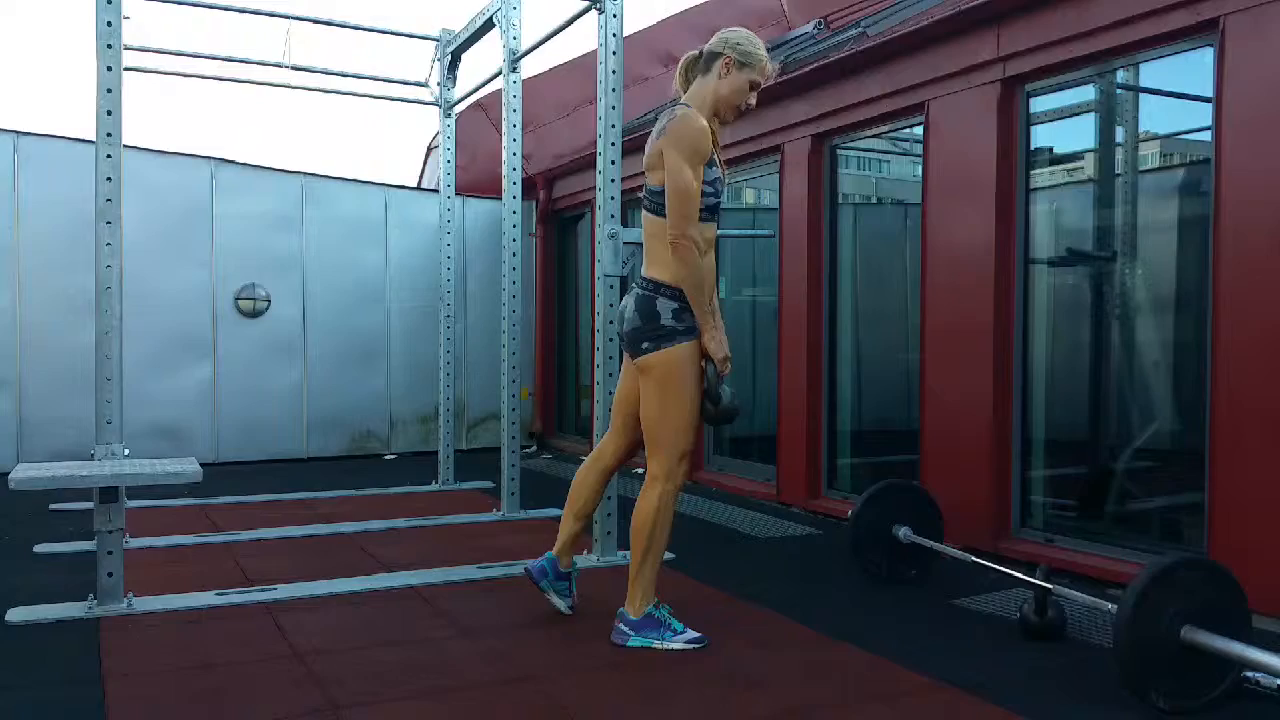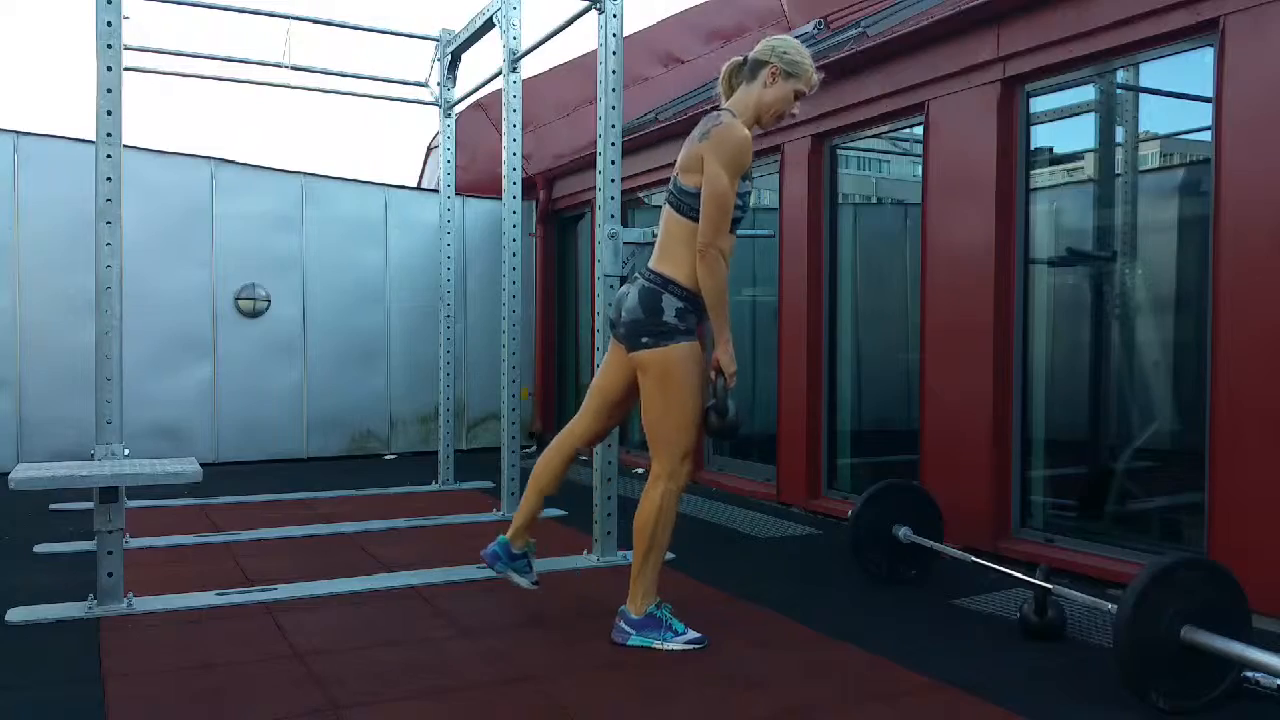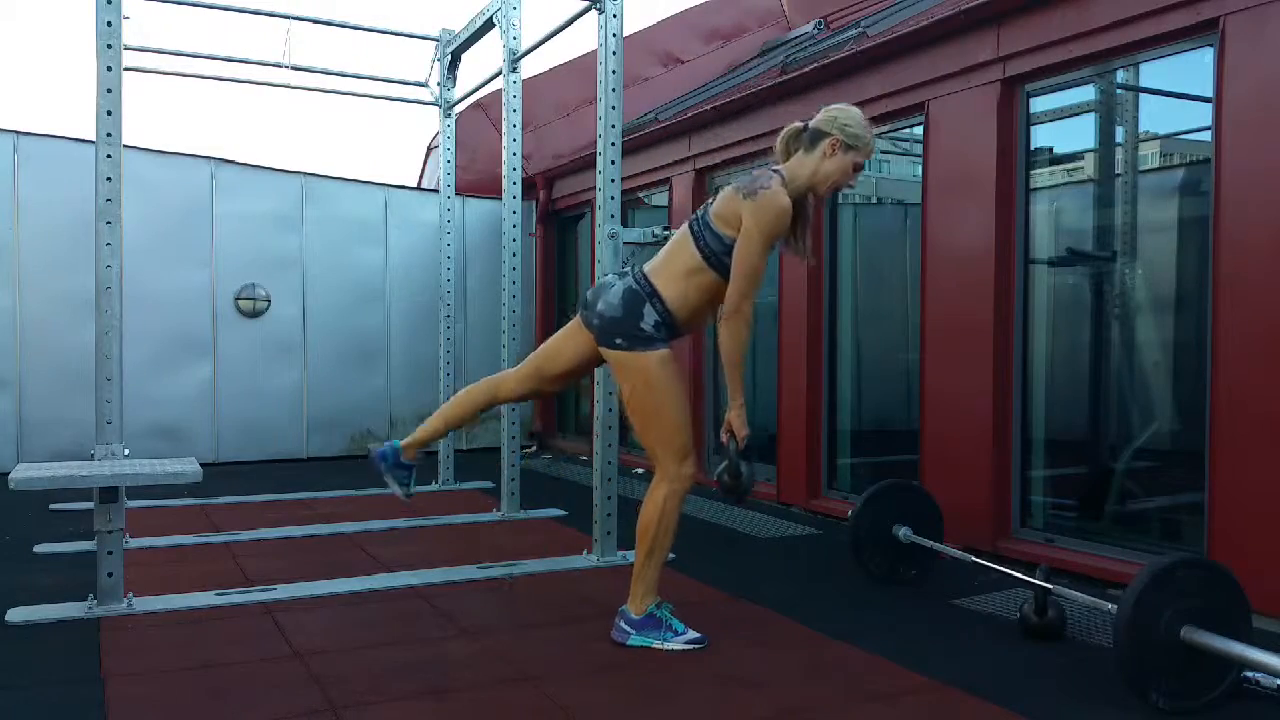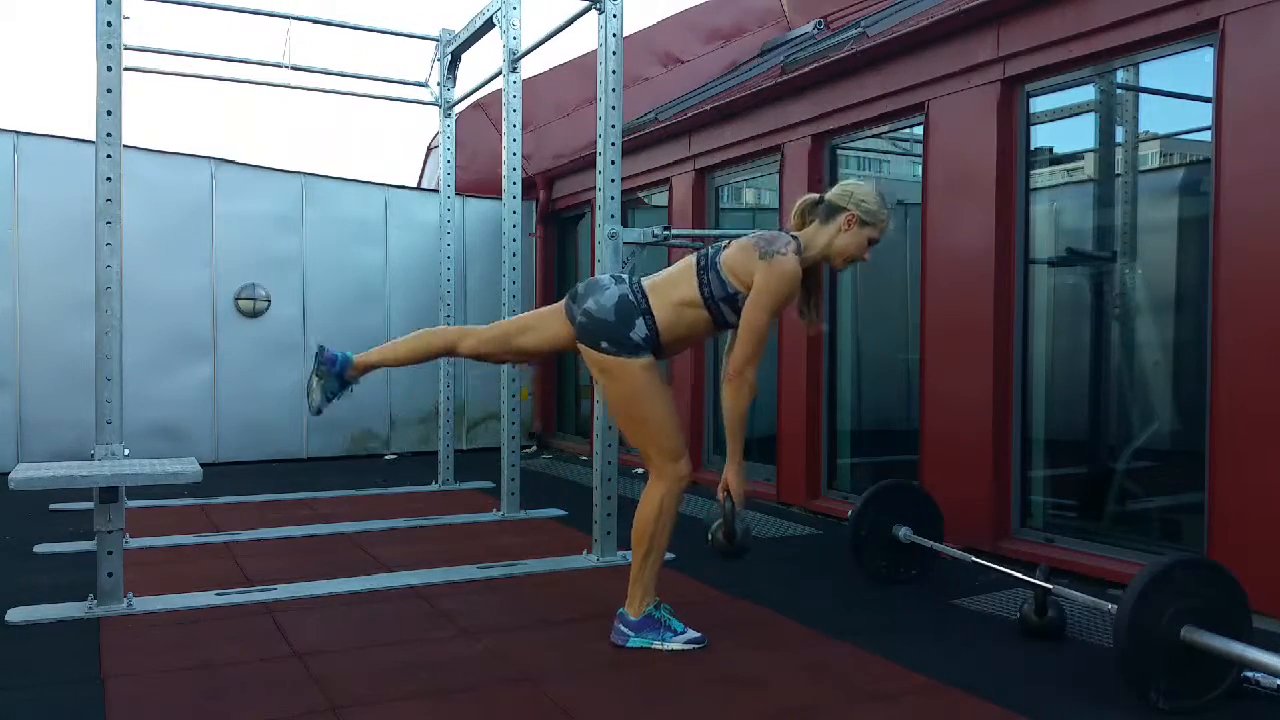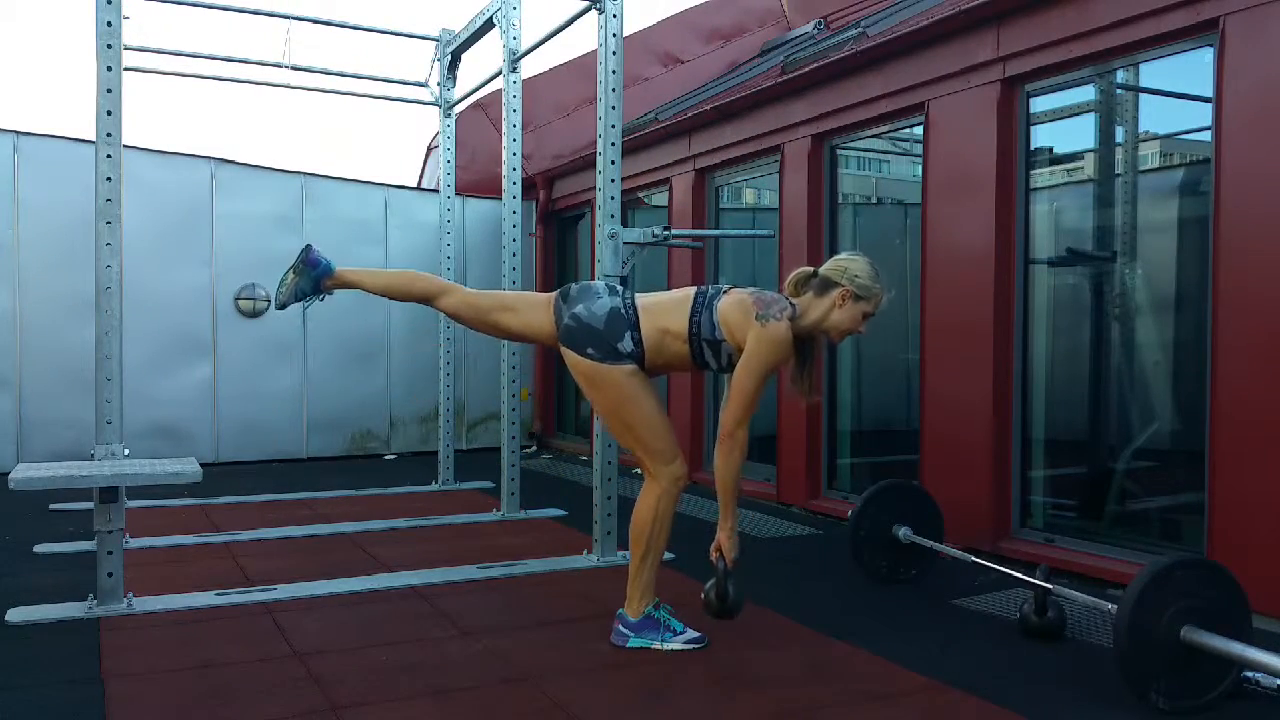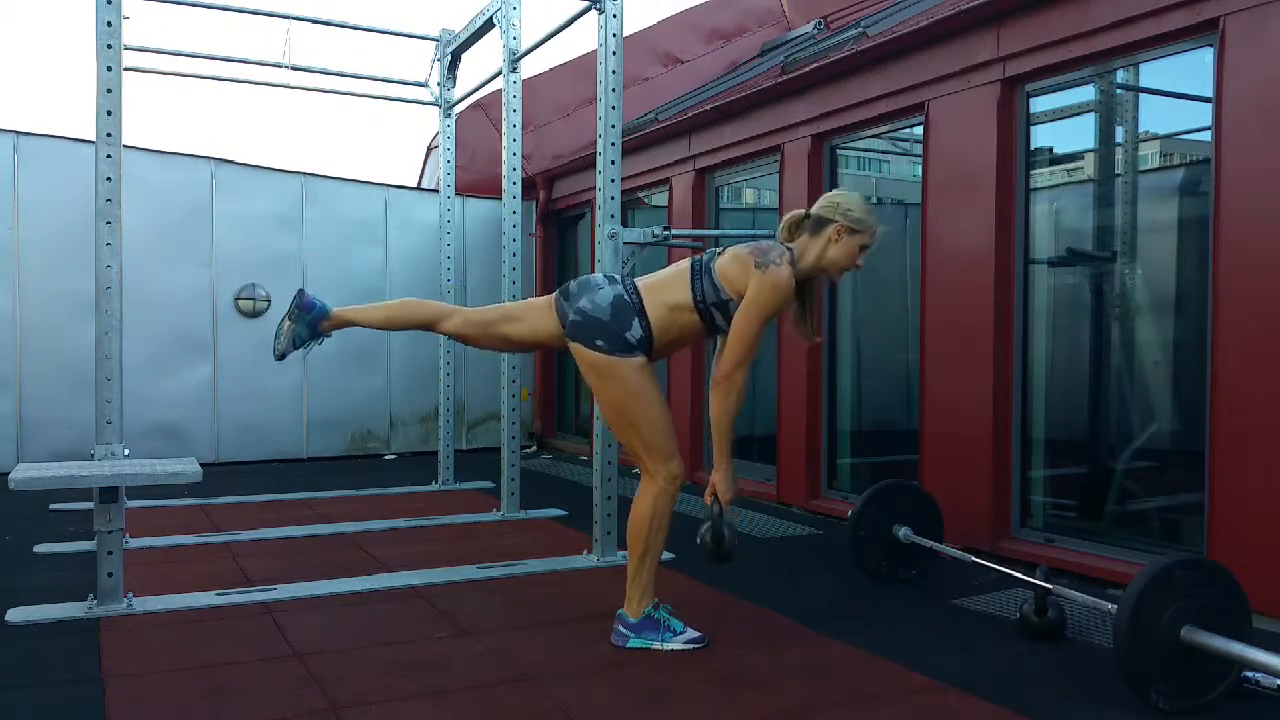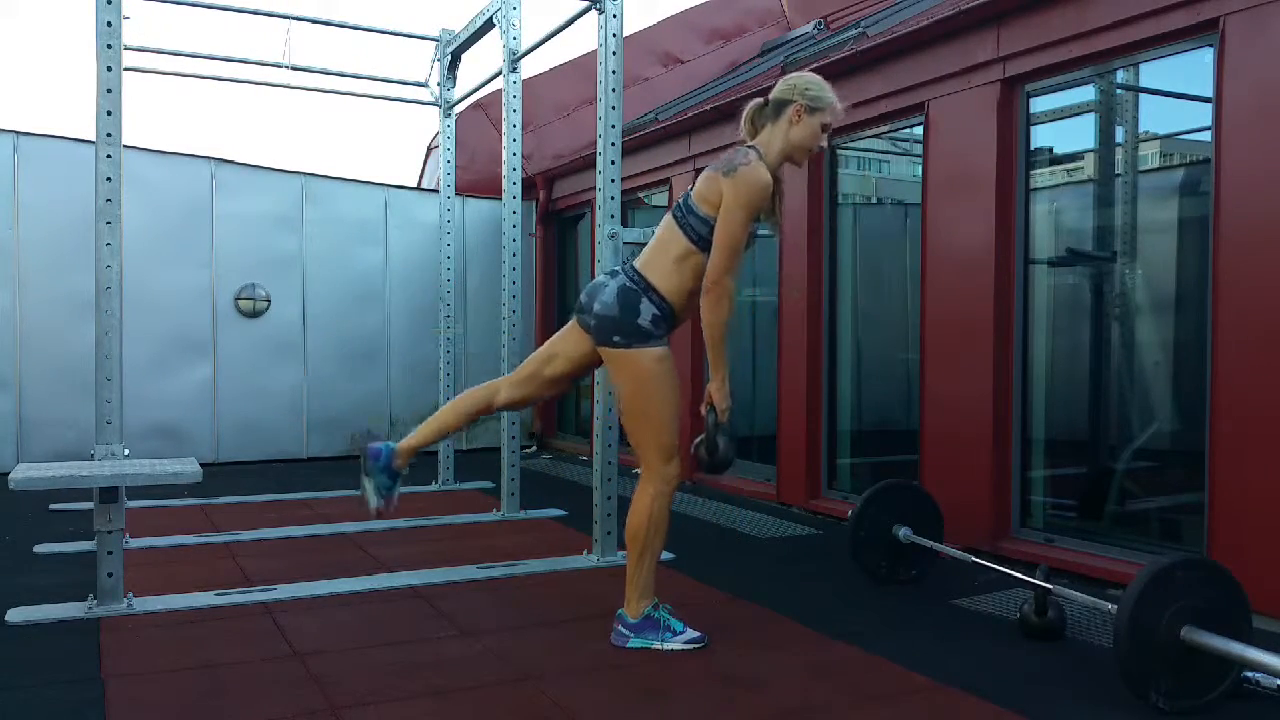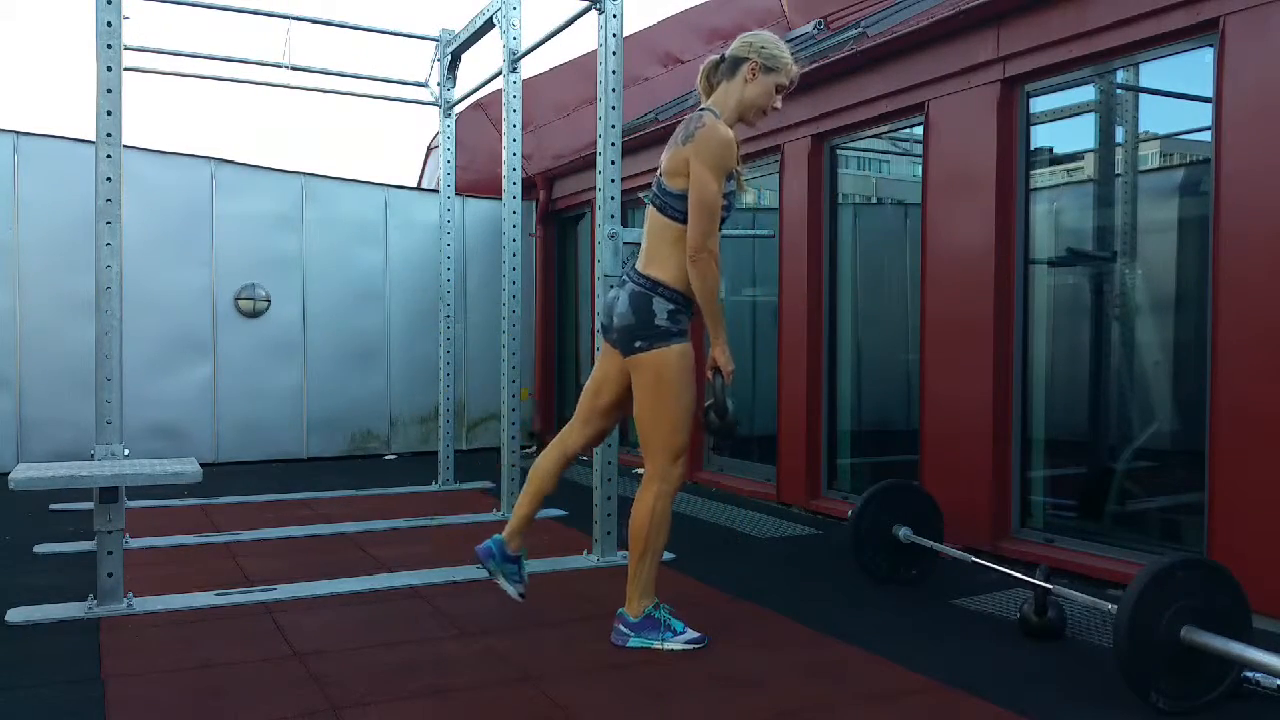
dt=0.5s
person 1, frame 1
left shoulder: (686, 128)
right shoulder: (687, 124)
right elbow: (683, 241)
left wrist: (709, 321)
right wrist: (711, 329)
left hip: (654, 309)
right hip: (666, 313)
left knee: (617, 447)
right knee: (668, 469)
left ankle: (557, 562)
right ankle: (638, 616)
person 1, frame 2
left shoulder: (716, 129)
right shoulder: (731, 133)
right elbow: (710, 249)
left wrist: (711, 336)
right wrist: (723, 341)
left hip: (645, 302)
right hip: (666, 312)
left knee: (585, 427)
right knee: (672, 469)
left ankle: (514, 542)
right ankle: (639, 615)
person 1, frame 3
left shoulder: (771, 191)
right shoulder: (773, 199)
left elbow: (730, 305)
right elbow: (736, 311)
left wrist: (734, 398)
right wrist: (737, 404)
left hip: (620, 300)
right hip: (637, 320)
left knee: (514, 385)
right knee: (676, 470)
left ankle: (404, 451)
right ankle: (638, 615)
person 1, frame 4
left shoulder: (781, 251)
right shoulder: (785, 265)
left elbow: (734, 365)
right elbow: (740, 373)
left wrist: (732, 455)
right wrist: (734, 462)
left hip: (604, 302)
right hip: (620, 325)
left knee: (470, 340)
right knee: (671, 471)
left ankle: (346, 365)
right ankle: (637, 616)
person 1, frame 5
left shoulder: (775, 314)
right shoulder: (777, 328)
left elbow: (731, 427)
right elbow: (731, 433)
right wrist: (728, 523)
left hip: (590, 307)
right hip: (601, 334)
left knee: (452, 296)
right knee: (667, 473)
left ankle: (325, 273)
right ankle: (637, 617)
person 1, frame 6
left shoulder: (771, 262)
right shoulder: (778, 274)
left elbow: (725, 371)
right elbow: (727, 377)
right wrist: (723, 467)
left hip: (595, 302)
right hip: (609, 325)
left knee: (449, 318)
right knee: (665, 470)
left ankle: (320, 315)
right ankle: (636, 617)
person 1, frame 7
left shoulder: (738, 164)
right shoulder: (755, 175)
right elbow: (715, 286)
right wrist: (719, 379)
left hip: (616, 298)
right hip: (636, 315)
left knee: (512, 388)
right knee: (662, 471)
left ankle: (393, 459)
right ankle: (636, 617)
person 1, frame 8
left shoulder: (697, 127)
right shoulder: (715, 134)
right elbow: (701, 251)
left wrist: (707, 334)
right wrist: (720, 341)
left hip: (635, 302)
right hip: (657, 313)
left knee: (579, 433)
right knee: (665, 472)
left ankle: (506, 544)
right ankle: (637, 617)
